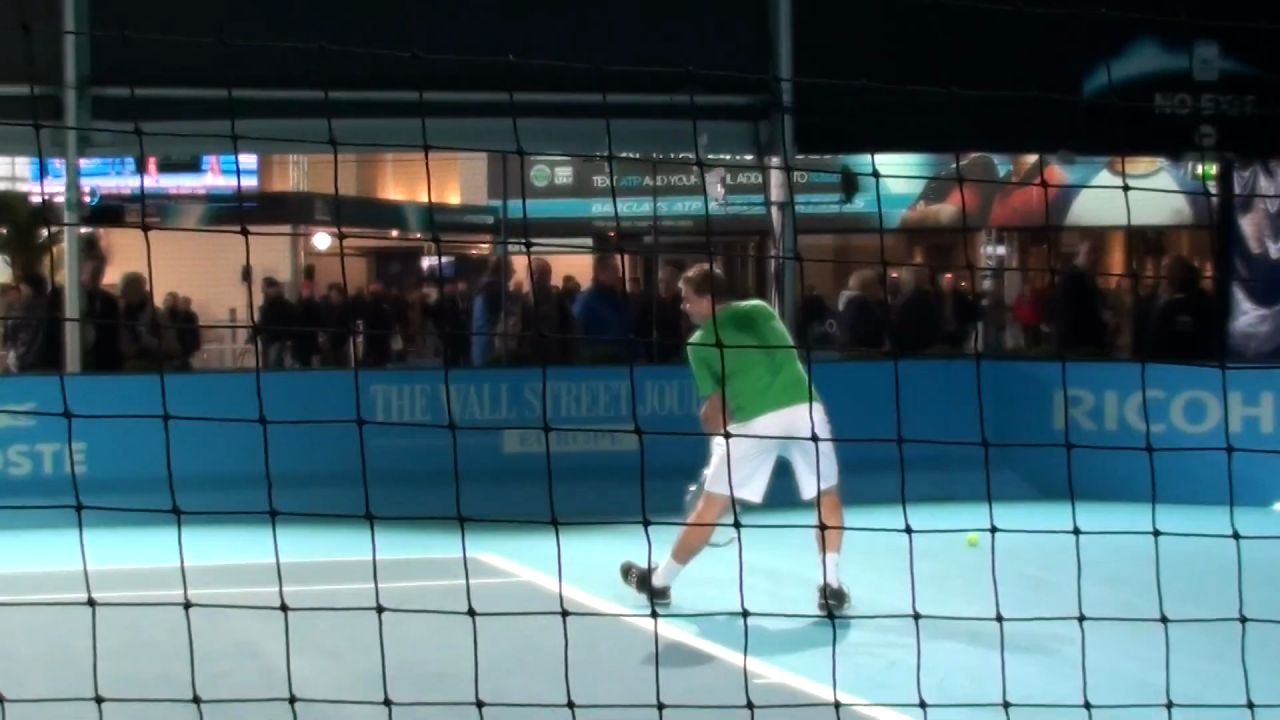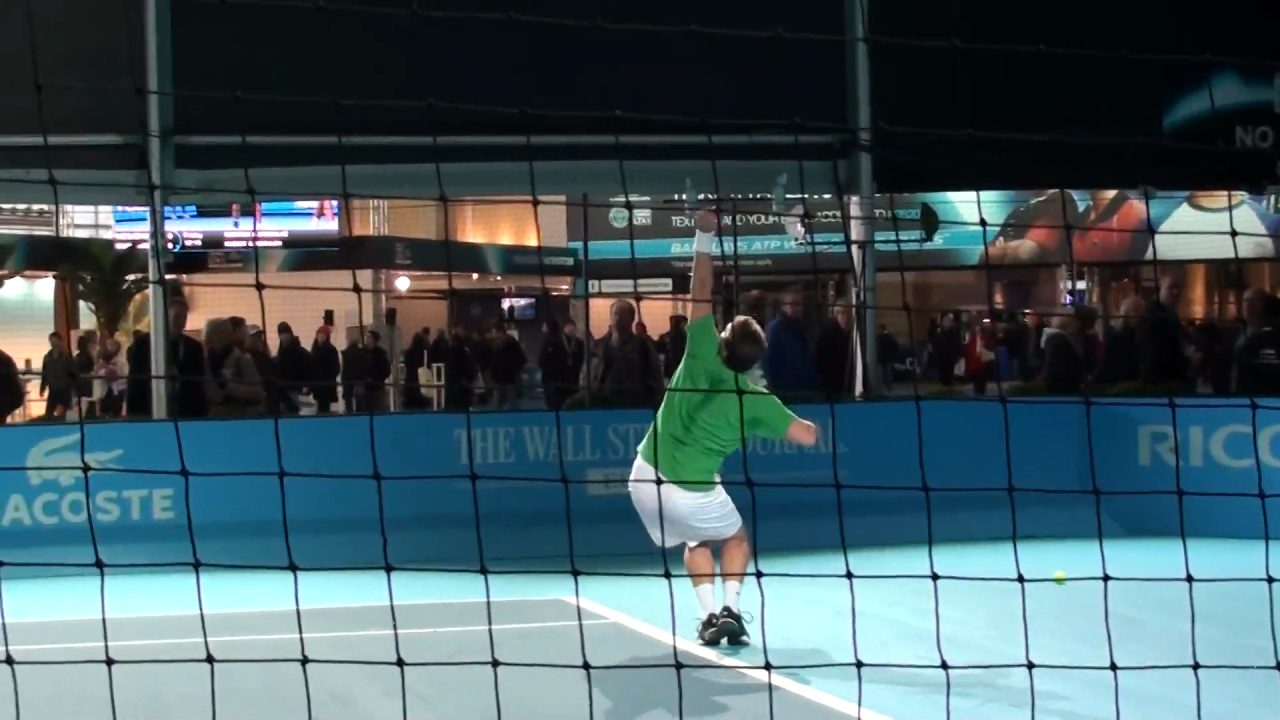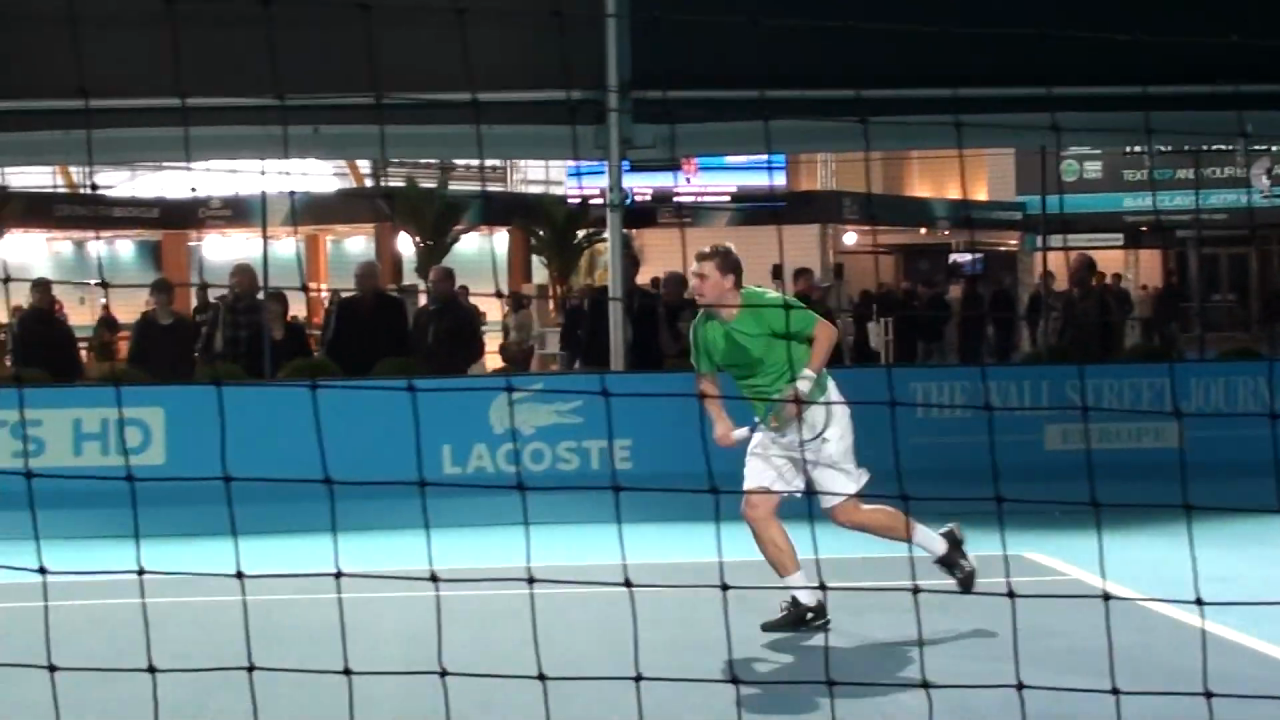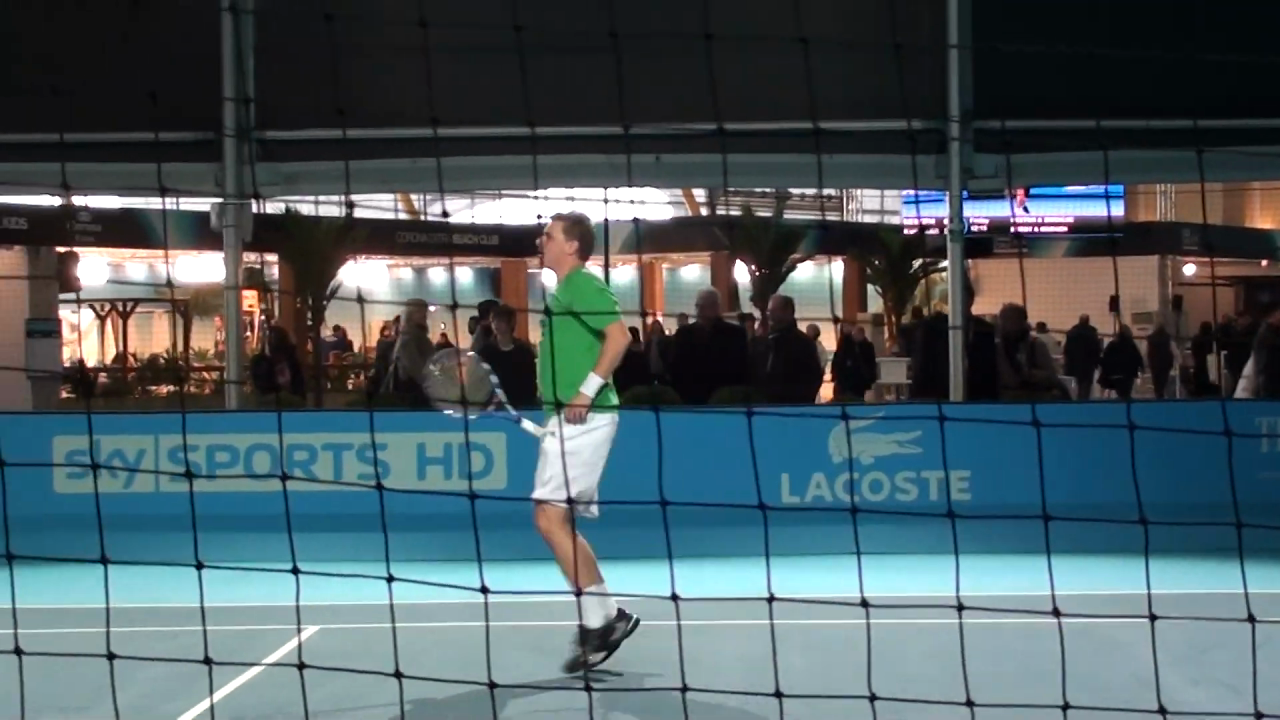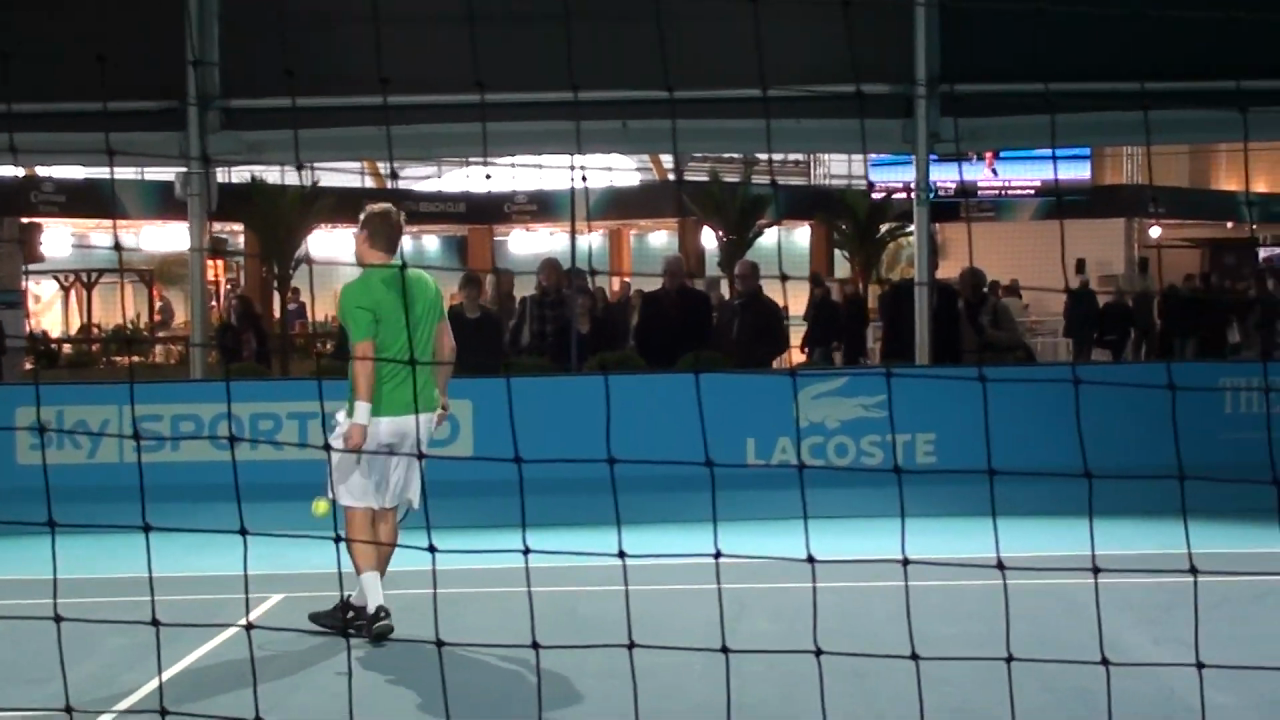
dt=1s
person 1, frame 1
left shoulder: (700, 342)
right shoulder: (761, 310)
left elbow: (716, 406)
left hip: (754, 423)
right hip: (806, 411)
left knee: (710, 506)
right knee: (828, 498)
left ankle: (658, 581)
right ankle: (831, 585)
person 1, frame 2
left shoulder: (702, 359)
right shoulder: (755, 399)
left elbow: (700, 297)
right elbow: (808, 435)
left wrist: (705, 237)
right wrist: (777, 423)
left hip: (646, 480)
right hip: (696, 492)
left knee: (695, 543)
right knee: (735, 539)
left ankle: (711, 615)
right ankle: (728, 612)
person 1, frame 3
left shoulder: (772, 306)
right shoulder: (703, 328)
left elbow: (826, 331)
right elbow: (706, 381)
left wrist: (804, 384)
right wrist: (719, 419)
left hip: (819, 412)
right hip: (773, 426)
left knee: (846, 513)
right knee: (756, 511)
left ankle: (944, 547)
right ankle: (807, 603)
person 1, frame 4
left shoulder: (584, 285)
right shoulder: (563, 292)
left elbow: (619, 338)
left wrist: (588, 389)
right wrist: (555, 410)
left hip: (586, 421)
right hip: (566, 422)
left knee: (550, 518)
right knee: (563, 524)
left ankle: (599, 617)
right ankle: (604, 616)
person 1, frame 5
left shoulder: (357, 291)
right shoulder: (425, 284)
left elbow: (364, 355)
right elbow: (446, 346)
left wrist: (359, 417)
right wrist: (439, 394)
left hip: (377, 417)
right hip: (418, 414)
left knee: (358, 513)
right knee: (387, 511)
left ankle: (374, 608)
right ankle: (362, 605)
